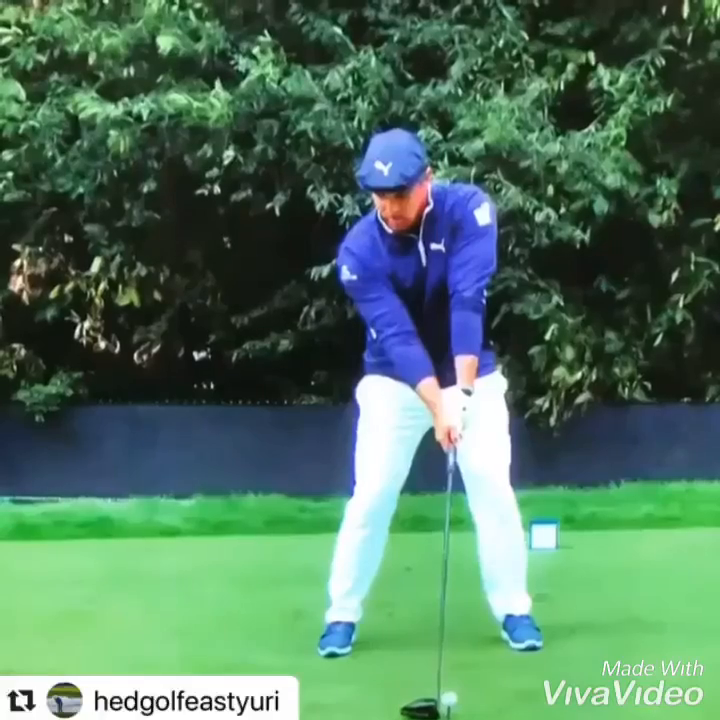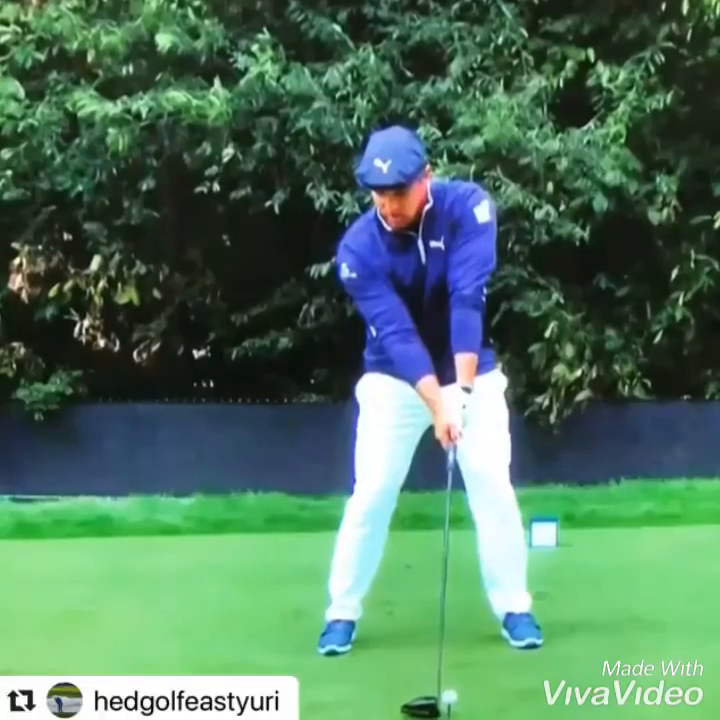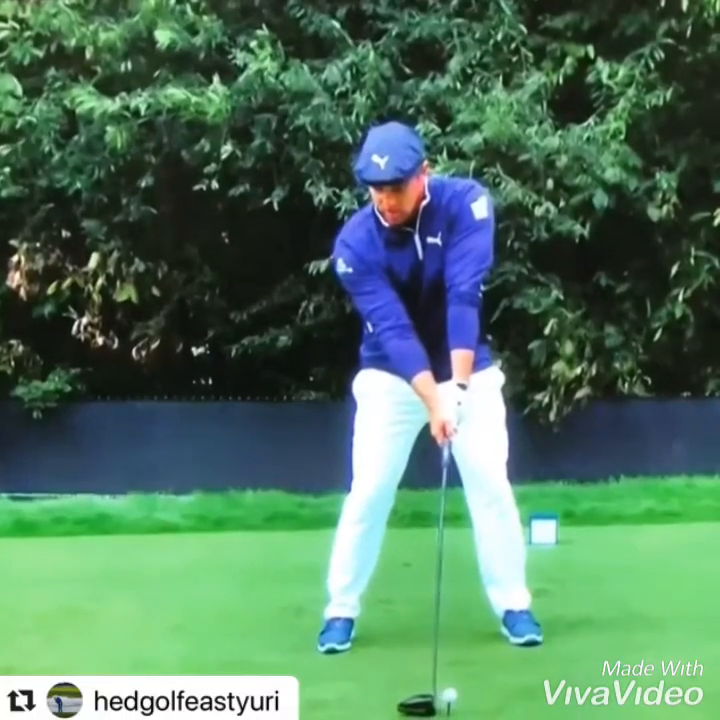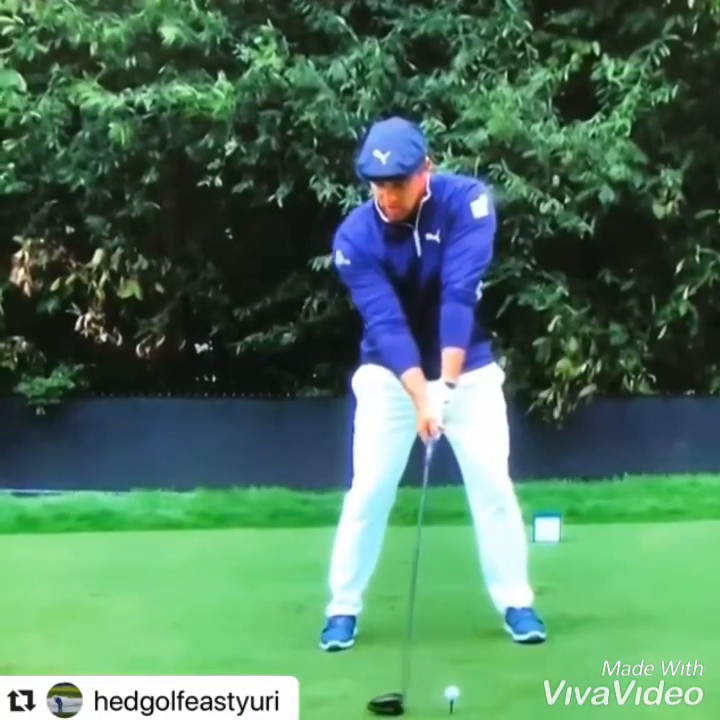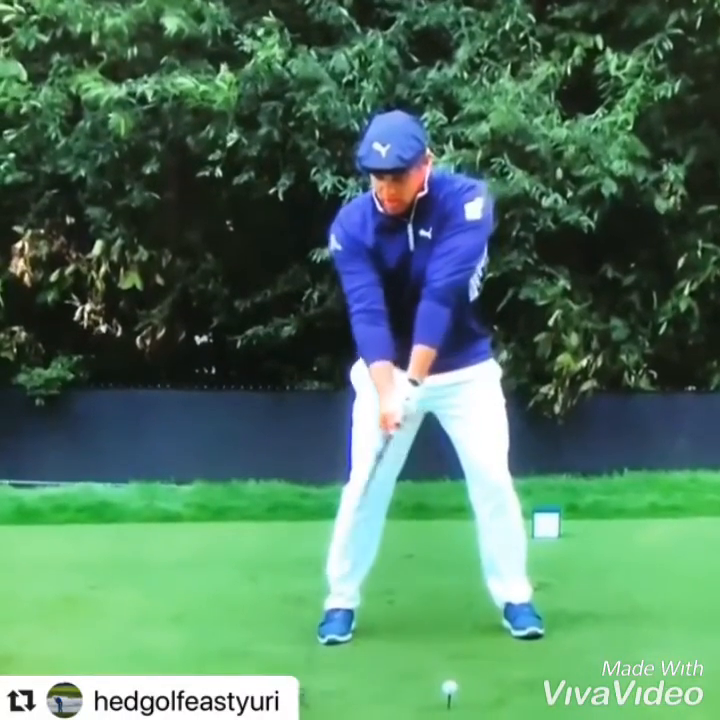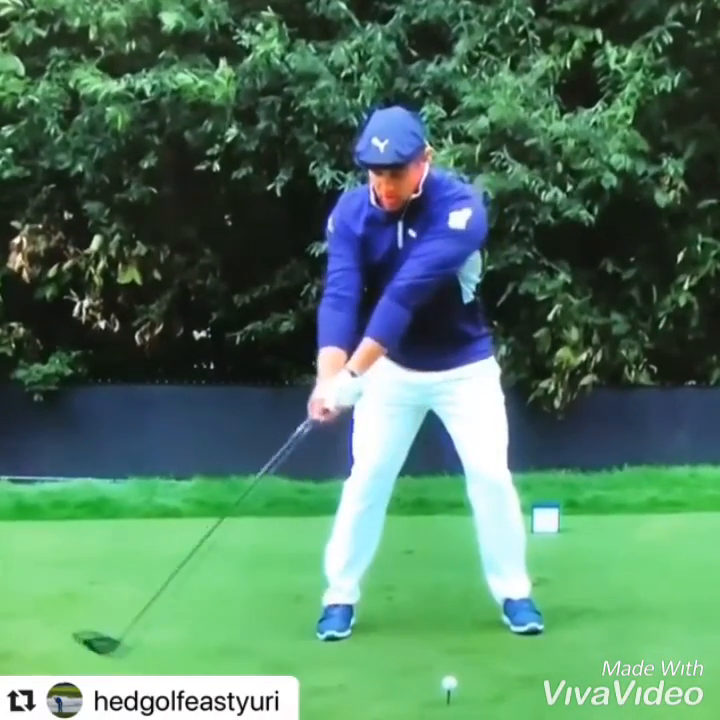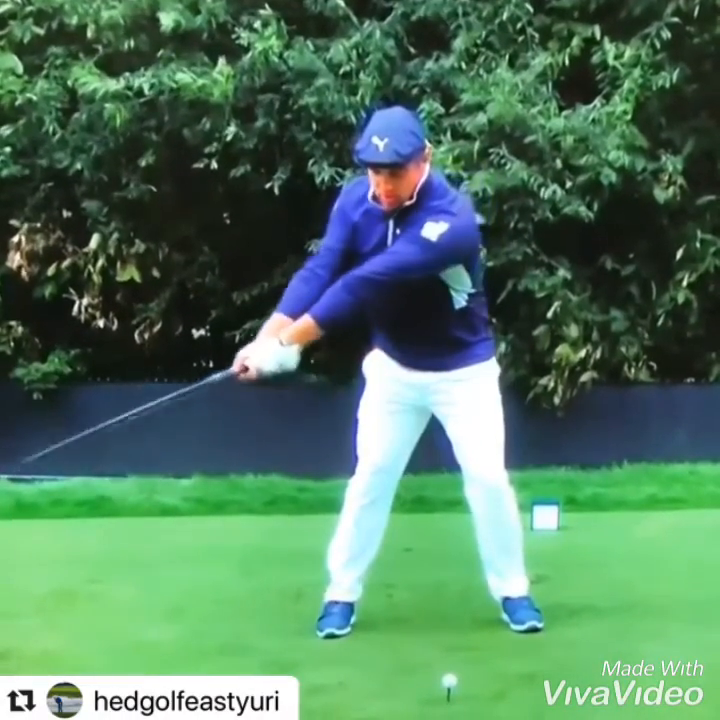
dt=0.7s
person 1, frame 1
left shoulder: (468, 208)
right shoulder: (359, 250)
left elbow: (469, 301)
right elbow: (395, 333)
left wrist: (463, 390)
right wrist: (437, 405)
left hip: (472, 376)
right hip: (394, 383)
left knee: (492, 488)
right knee: (372, 494)
left ankle: (513, 609)
right ankle: (342, 614)
person 1, frame 2
left shoulder: (467, 206)
right shoulder: (358, 248)
left elbow: (469, 300)
right elbow: (395, 332)
left wrist: (463, 388)
right wrist: (437, 403)
left hip: (471, 374)
right hip: (394, 381)
left knee: (492, 486)
right knee: (372, 492)
left ankle: (513, 606)
right ankle: (342, 612)
person 1, frame 3
left shoulder: (465, 202)
right shoulder: (355, 243)
left elbow: (465, 297)
right elbow: (391, 328)
left wrist: (458, 384)
right wrist: (432, 400)
left hip: (468, 371)
right hip: (390, 378)
left knee: (490, 484)
right knee: (369, 490)
left ankle: (512, 604)
right ankle: (341, 609)
person 1, frame 4
left shoulder: (466, 200)
right shoulder: (355, 237)
left elbow: (460, 295)
right elbow: (386, 323)
left wrist: (448, 384)
right wrist: (420, 396)
left hip: (468, 369)
right hip: (389, 376)
left knee: (492, 481)
right knee: (370, 487)
left ankle: (515, 600)
right ankle: (343, 606)
person 1, frame 5
left shoulder: (465, 200)
right shoulder: (351, 224)
left elbow: (442, 294)
right elbow: (366, 312)
left wrist: (416, 382)
right wrist: (385, 390)
left hip: (465, 368)
right hip: (385, 368)
left knee: (492, 478)
right knee: (365, 482)
left ankle: (514, 597)
right ankle: (342, 600)
person 1, frame 6
left shoulder: (461, 208)
right shoulder: (350, 212)
left elbow: (406, 293)
right elbow: (340, 295)
left wrist: (352, 374)
right wrist: (328, 374)
left hip: (464, 367)
right hip: (390, 368)
left knee: (491, 476)
right knee: (367, 478)
left ankle: (513, 591)
right ankle: (340, 594)
person 1, frame 7
left shoulder: (452, 219)
right shoulder: (356, 200)
left elbow: (366, 285)
right elbow: (320, 270)
left wrist: (288, 343)
right wrist: (267, 336)
left hip: (463, 370)
right hip: (393, 367)
left knee: (487, 478)
right knee: (371, 477)
left ankle: (512, 590)
right ankle: (342, 592)
